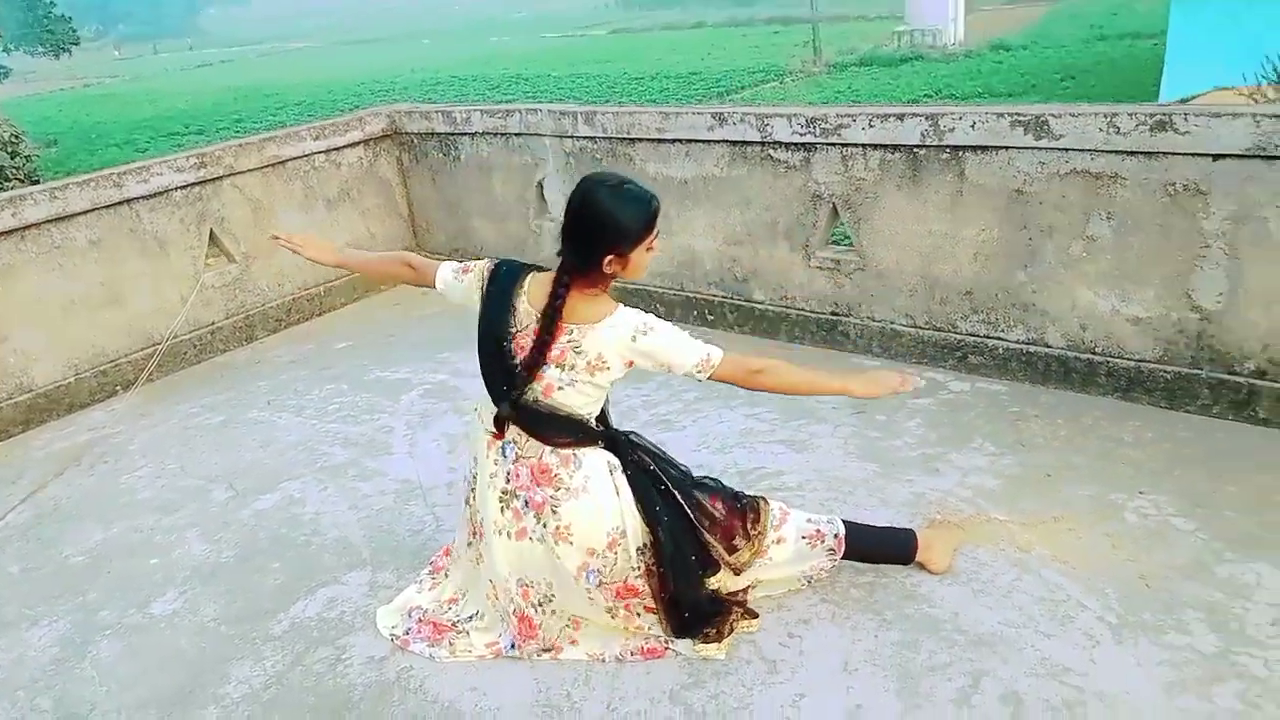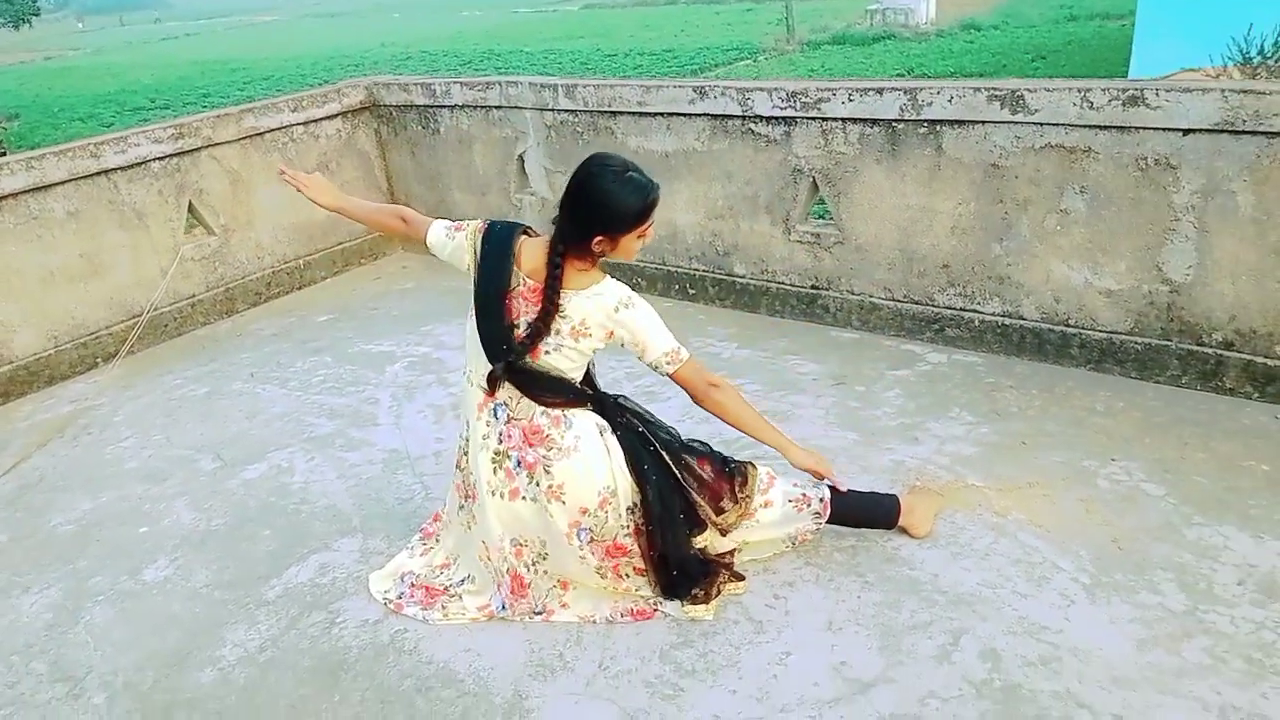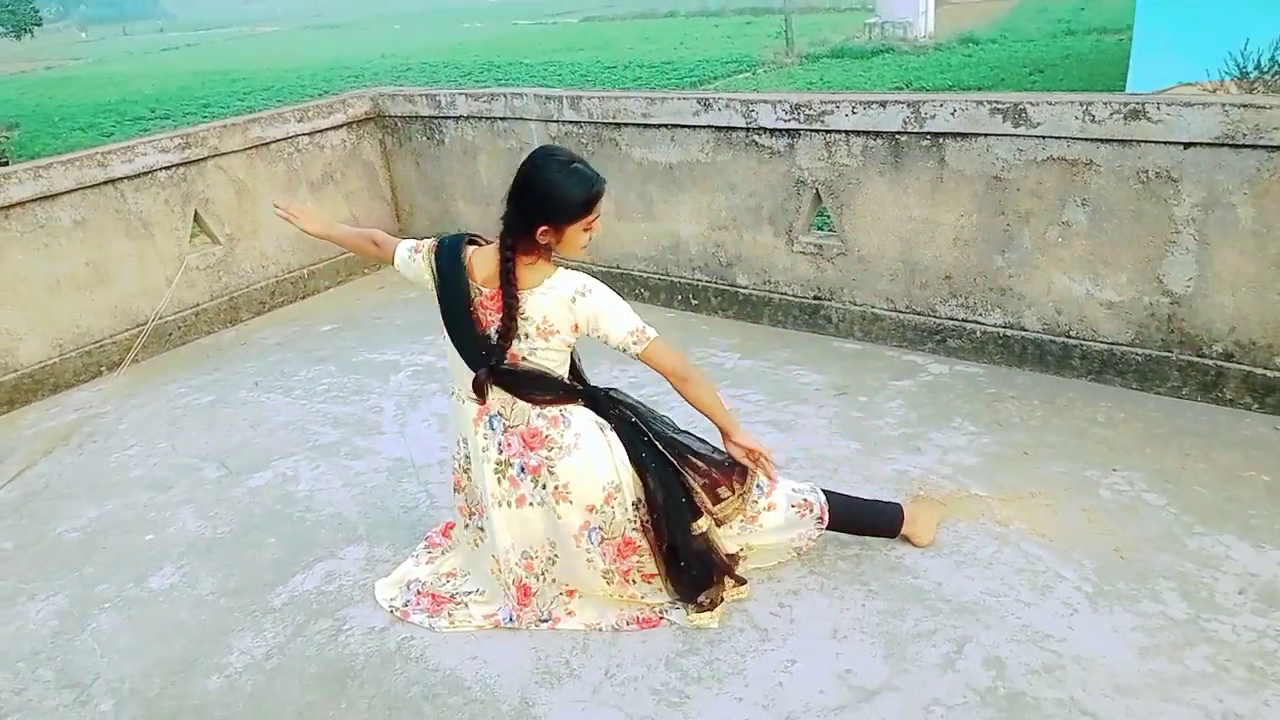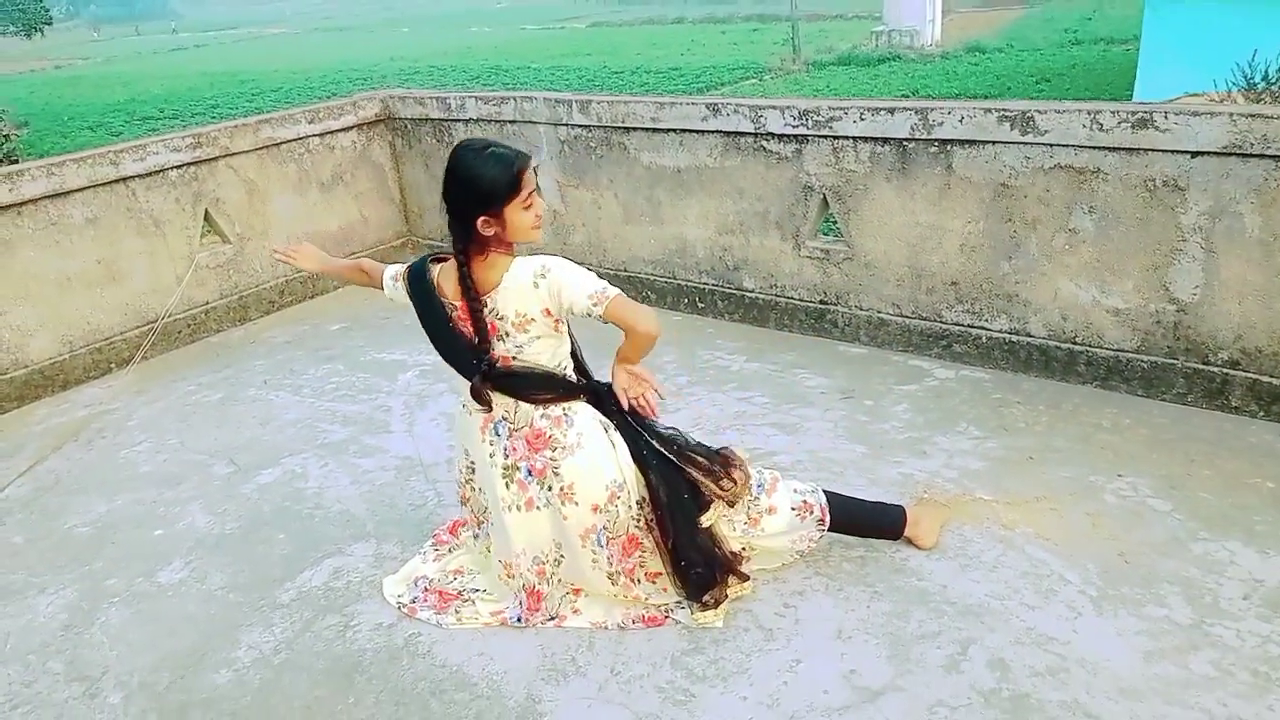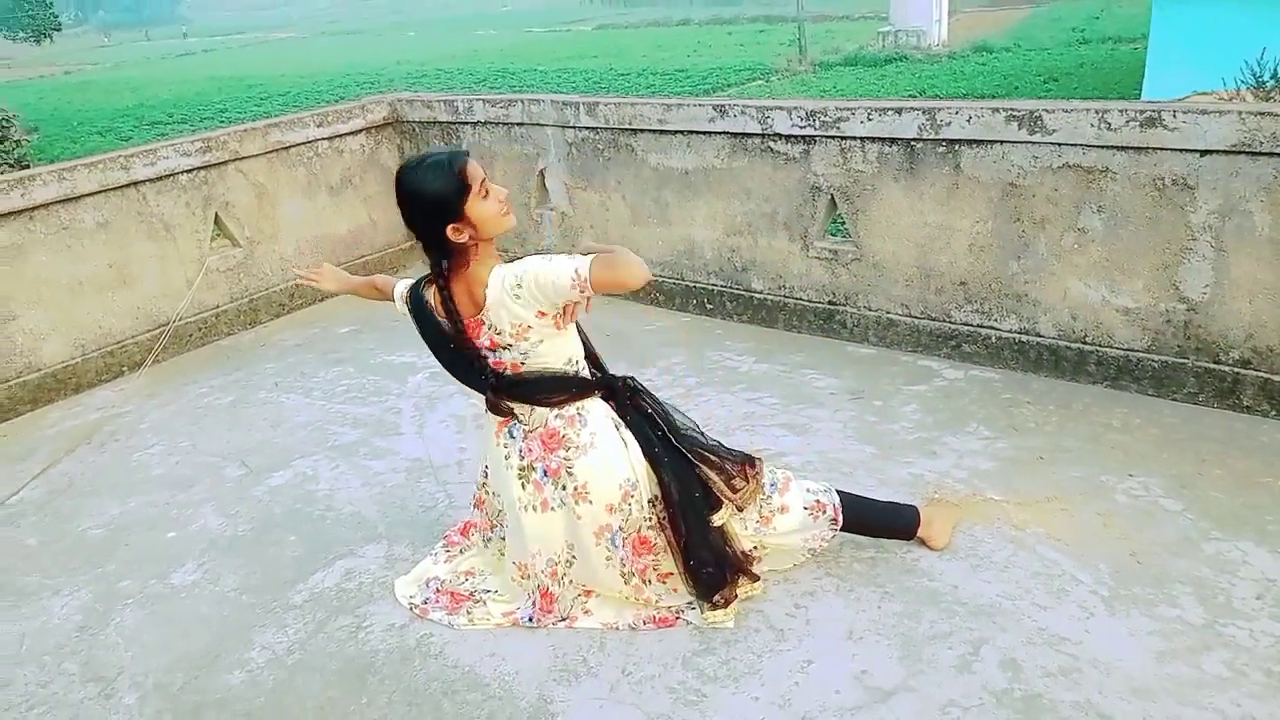
dt=0.3s
person 1, frame 1
left shoulder: (502, 286)
right shoulder: (629, 331)
left elbow: (415, 267)
right elbow: (751, 371)
left wrist: (332, 252)
right wrist: (854, 383)
left hip: (505, 503)
right hip: (582, 503)
right knee: (731, 525)
right ankle: (912, 546)
person 1, frame 2
left shoulder: (492, 245)
right shoulder: (614, 306)
left elbow: (407, 221)
right elbow: (704, 384)
left wrist: (333, 196)
right wrist: (790, 448)
left hip: (494, 462)
right hip: (569, 464)
right knee: (723, 487)
right ankle: (894, 509)
person 1, frame 3
left shoulder: (452, 261)
right shoulder: (577, 296)
left elbow: (380, 243)
right elbow: (676, 367)
left wrist: (320, 225)
right wrist: (732, 430)
left hip: (494, 470)
right hip: (571, 461)
right knee: (714, 486)
right ankle: (897, 519)
person 1, frame 4
left shoulder: (427, 282)
right shoulder: (540, 277)
left elbow: (374, 273)
right elbow: (646, 326)
left wrist: (324, 262)
right wrist: (629, 367)
left hip: (503, 466)
right hip: (576, 457)
right knee: (722, 489)
right ankle: (903, 522)
person 1, frame 5
left shoulder: (428, 298)
right shoulder: (524, 282)
left elbow: (386, 286)
right elbow: (632, 272)
left wrist: (343, 281)
right wrist: (589, 272)
left hip: (522, 468)
right hip: (594, 454)
right knee: (734, 490)
right ankle: (915, 521)
